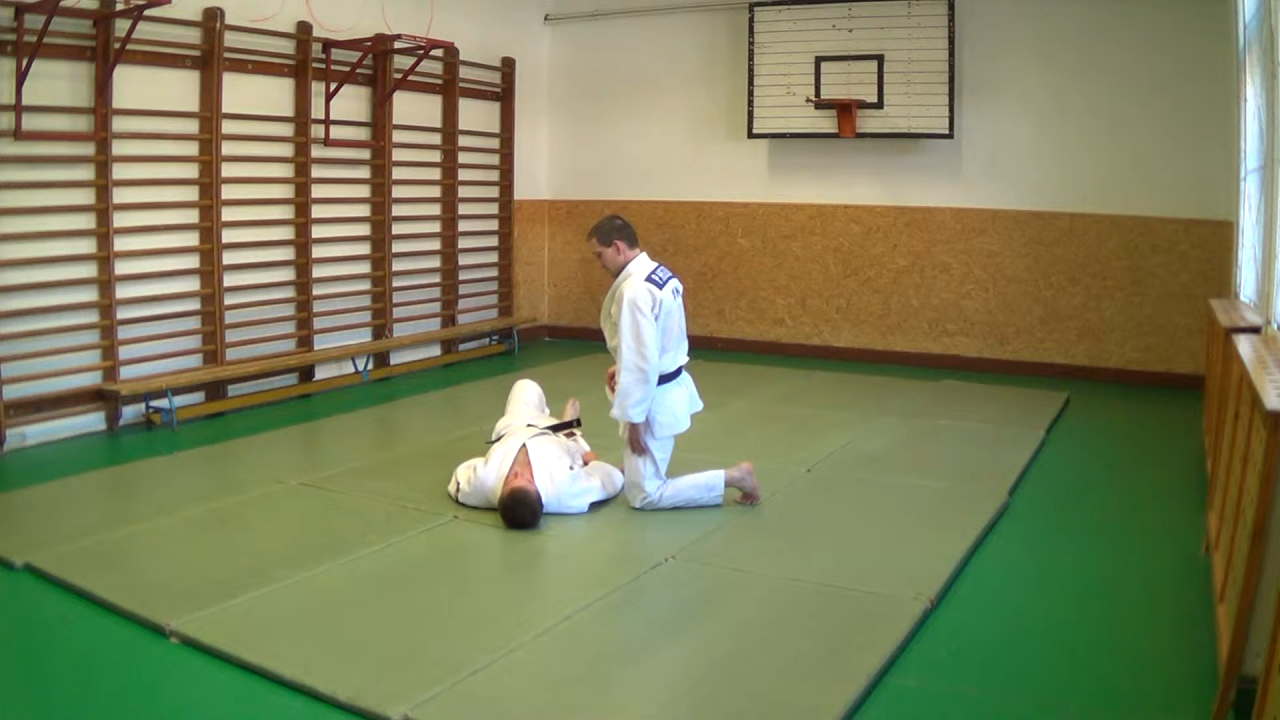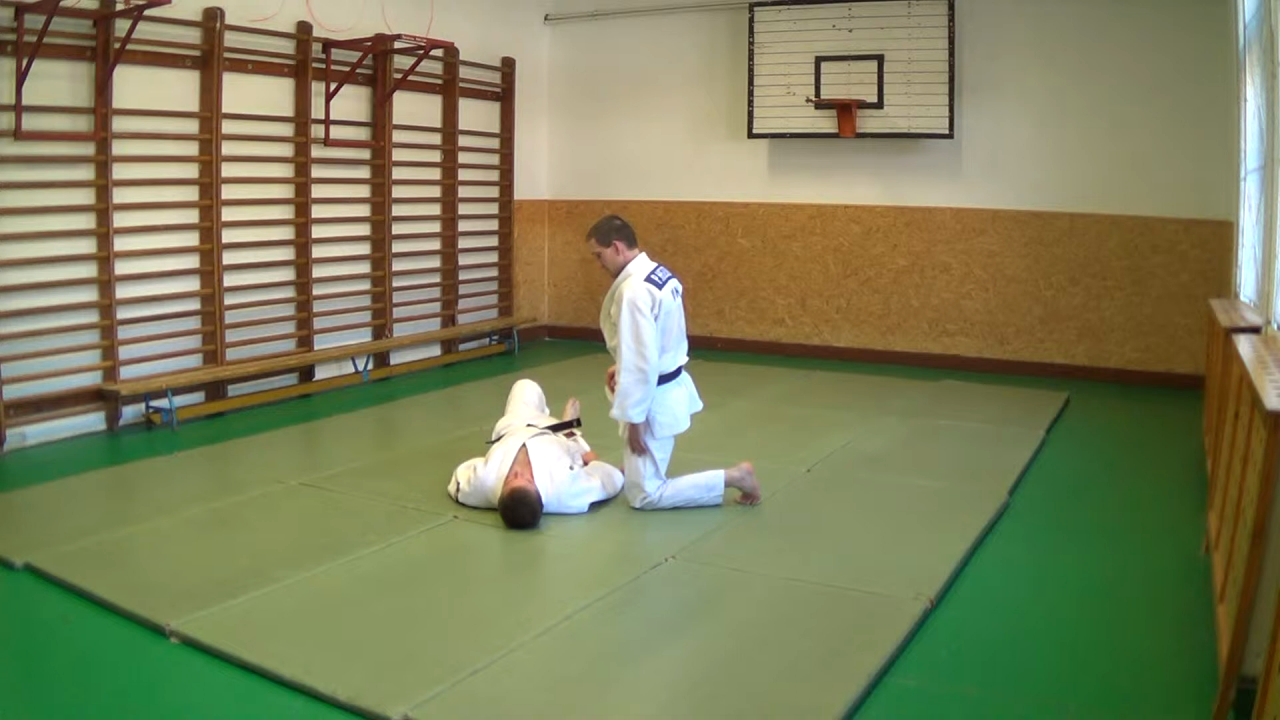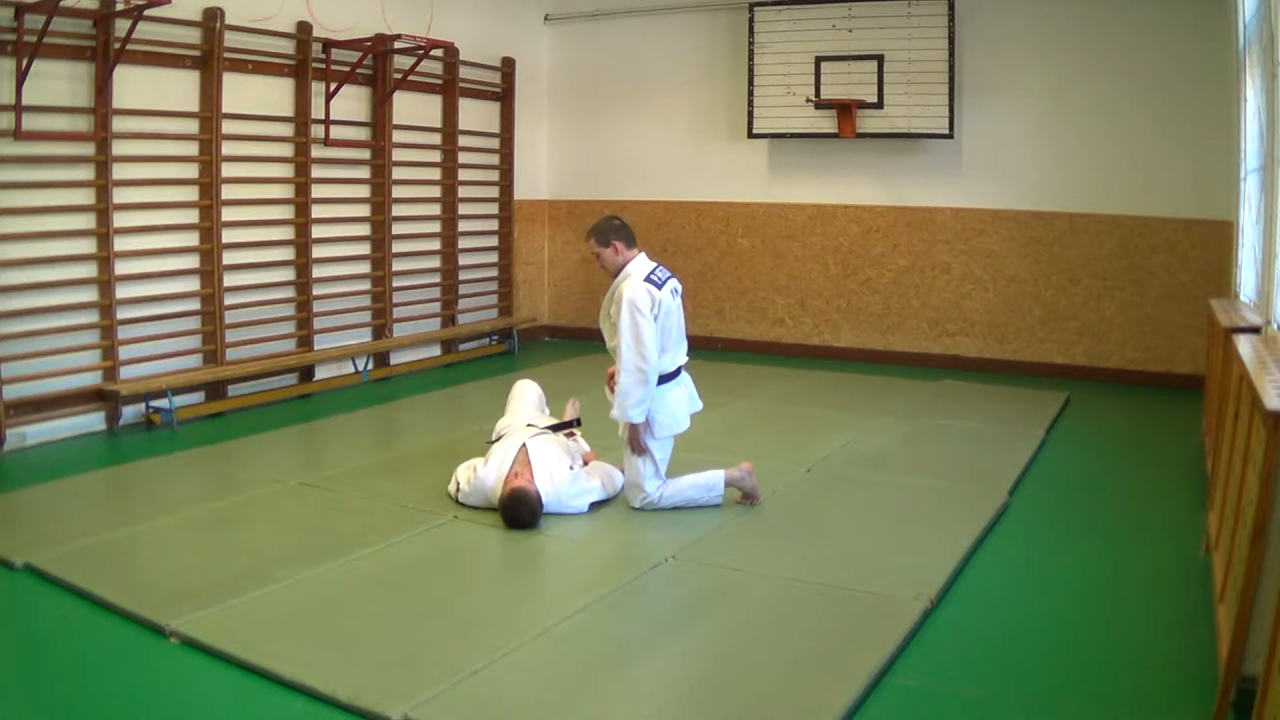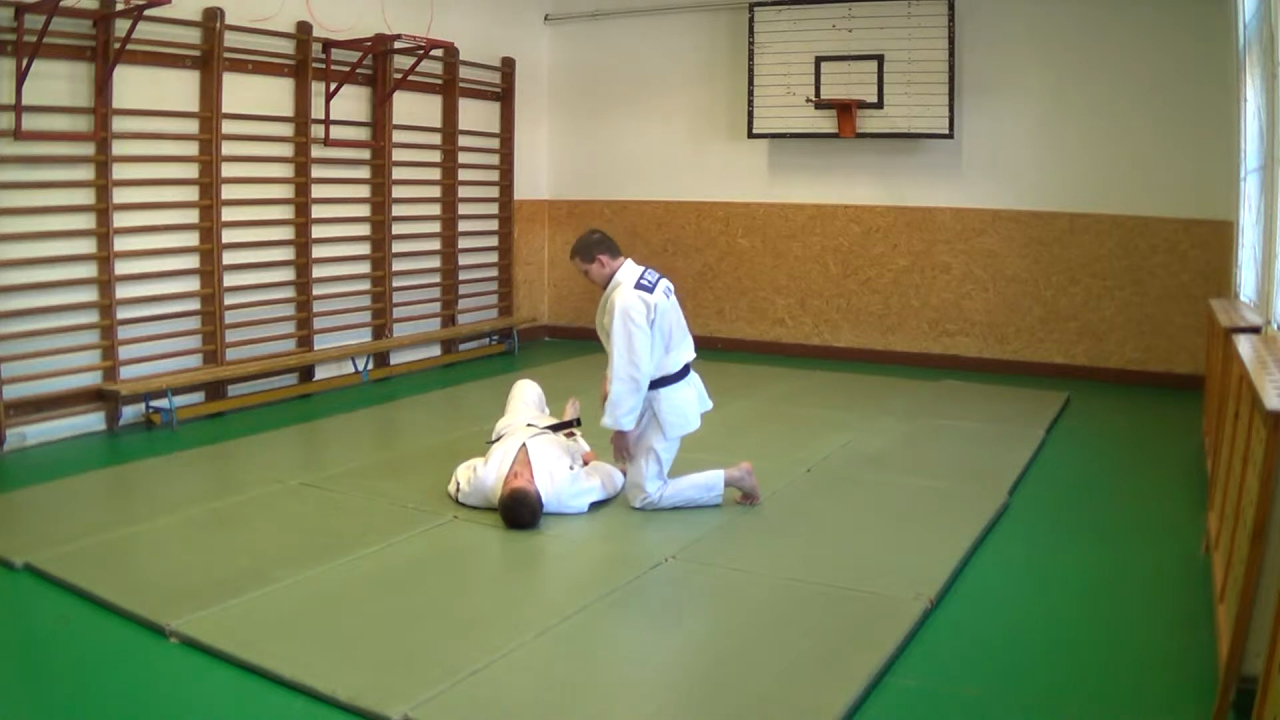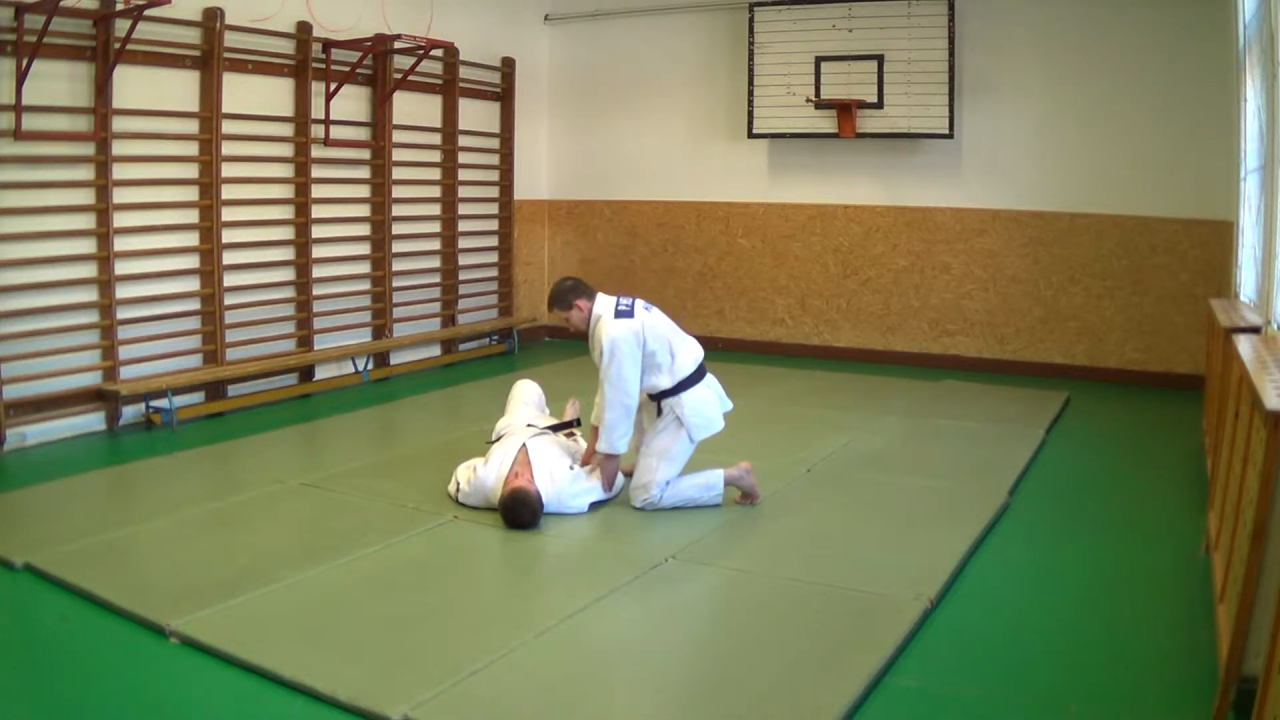
dt=0.4s
person 1, frame 1
left shoulder: (634, 290)
right shoulder: (656, 273)
left elbow: (641, 363)
left wrist: (634, 417)
right wrist: (621, 366)
left hip: (655, 398)
right hip: (668, 386)
left knee: (644, 495)
left ankle: (733, 477)
person 1, frame 2
left shoulder: (634, 290)
right shoulder: (656, 273)
left elbow: (641, 363)
left wrist: (634, 418)
right wrist: (621, 366)
left hip: (655, 398)
right hip: (668, 387)
left knee: (644, 495)
left ankle: (734, 476)
person 1, frame 3
left shoulder: (633, 290)
right shoulder: (655, 274)
left elbow: (641, 363)
left wrist: (634, 419)
right wrist: (621, 366)
left hip: (655, 398)
right hip: (668, 388)
left knee: (643, 496)
left ankle: (734, 477)
person 1, frame 4
left shoulder: (627, 299)
right shoulder: (642, 276)
left elbow: (632, 370)
left wrist: (620, 425)
right wrist: (612, 382)
left hip: (665, 399)
right hip: (674, 388)
left knee: (644, 495)
left ankle: (734, 477)
person 1, frame 5
left shoulder: (614, 331)
right shoulder: (615, 308)
left elbow: (620, 397)
right elbow: (612, 385)
left wrist: (610, 452)
right wrist: (595, 438)
left hip: (686, 405)
right hip: (686, 393)
left knee: (646, 495)
left ankle: (733, 476)
person 2, frame 1
left shoulder: (481, 484)
right shoulder: (565, 489)
left elbow: (458, 481)
right elbow: (612, 479)
left knee: (526, 386)
right ankle: (568, 430)
person 2, frame 2
left shoulder: (482, 484)
right shoulder: (564, 489)
left elbow: (459, 477)
right elbow: (612, 479)
left knee: (525, 387)
right ankle: (567, 426)
person 2, frame 3
left shoulder: (482, 484)
right shoulder: (564, 488)
left elbow: (458, 483)
right elbow: (612, 479)
left knee: (525, 387)
right ankle: (568, 431)
person 2, frame 4
left shoulder: (481, 484)
right shoulder: (565, 489)
left elbow: (459, 479)
right elbow: (612, 479)
left knee: (526, 387)
right ankle: (568, 428)
person 2, frame 5
left shoulder: (482, 483)
right shoulder: (565, 489)
left elbow: (459, 480)
right elbow: (610, 480)
left knee: (525, 387)
right ankle: (567, 426)
